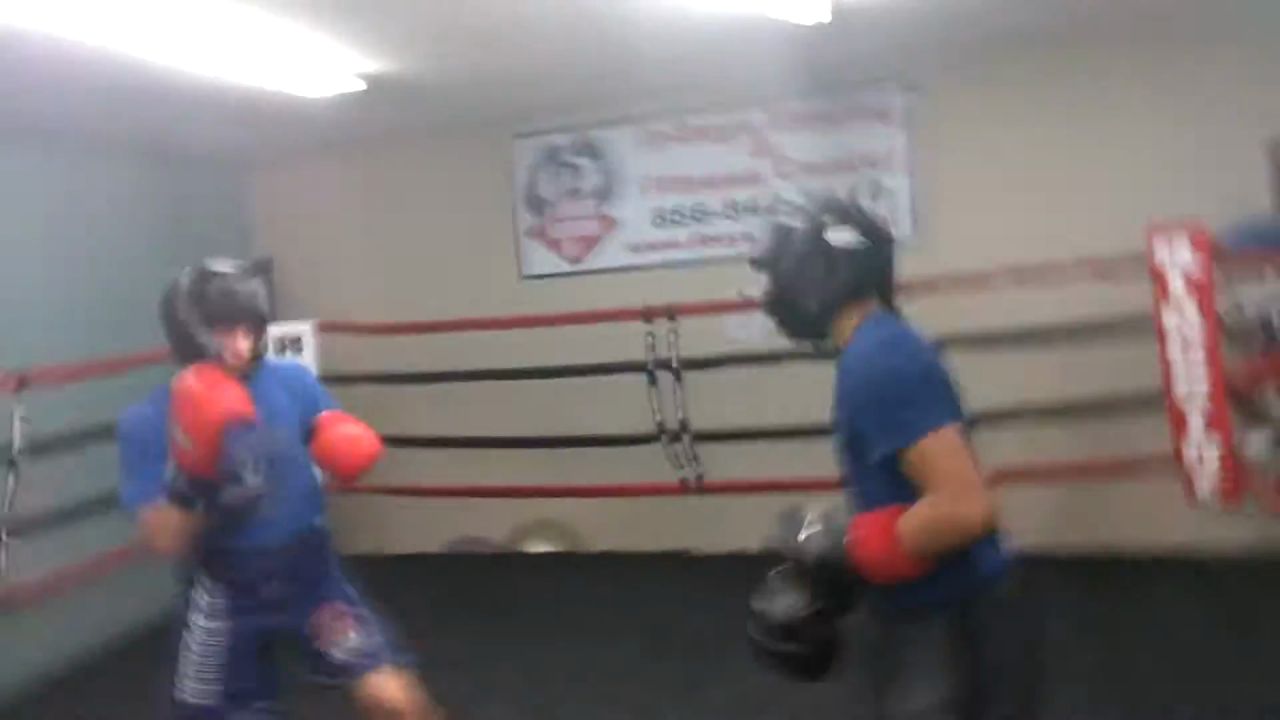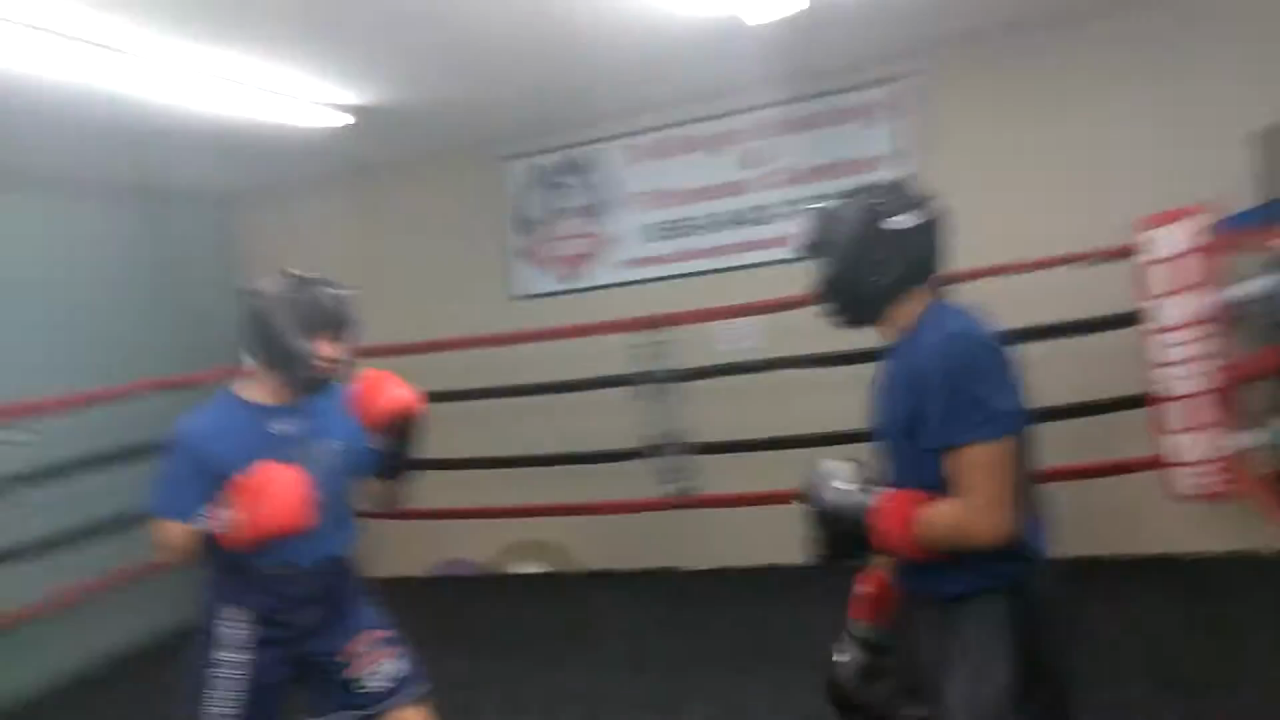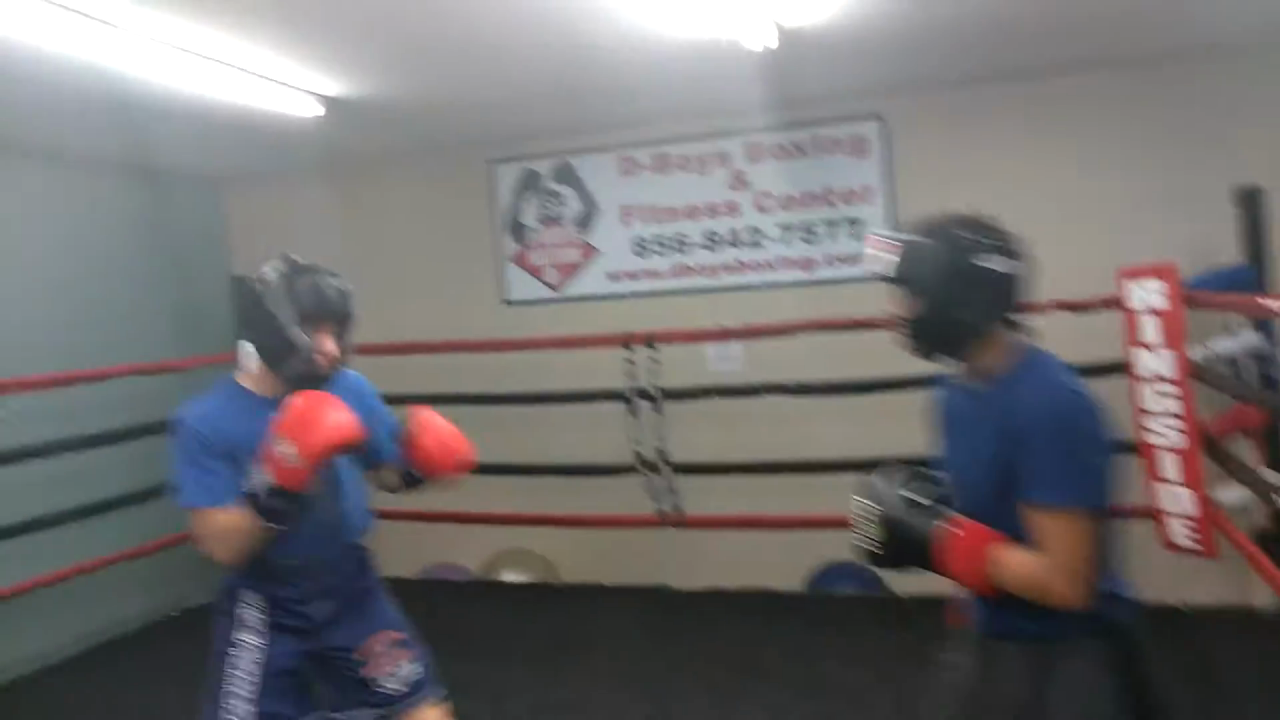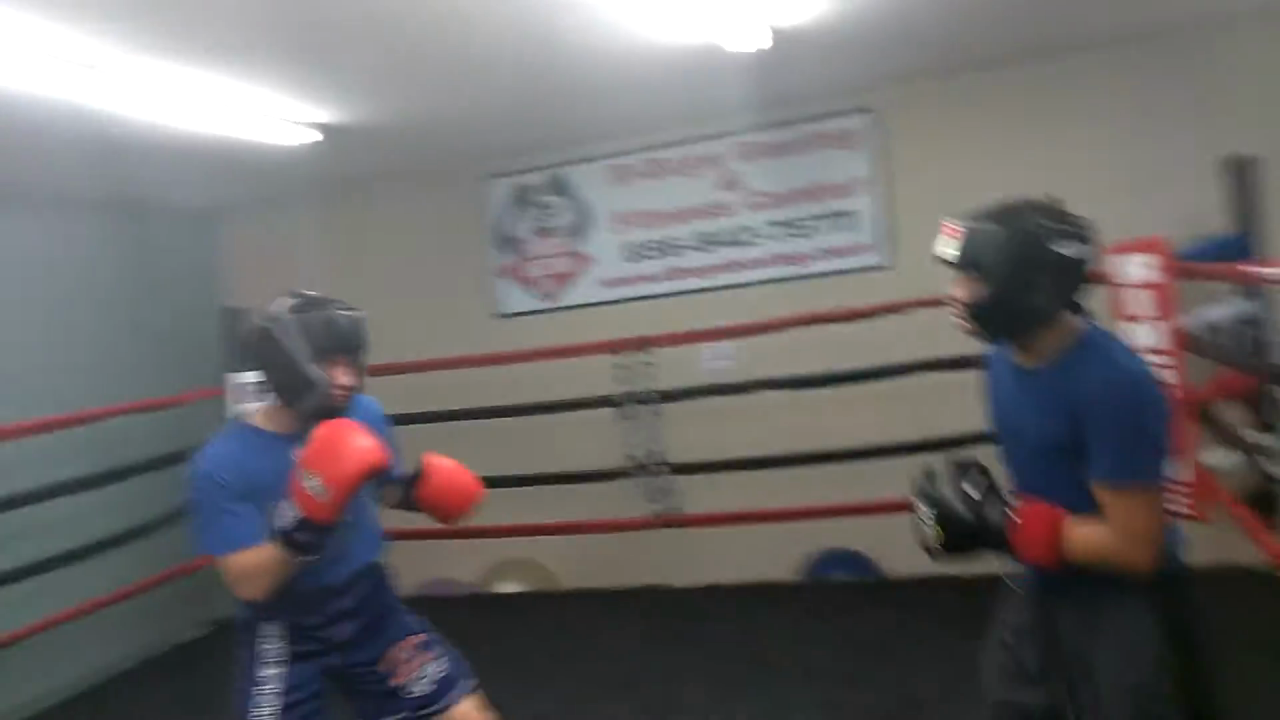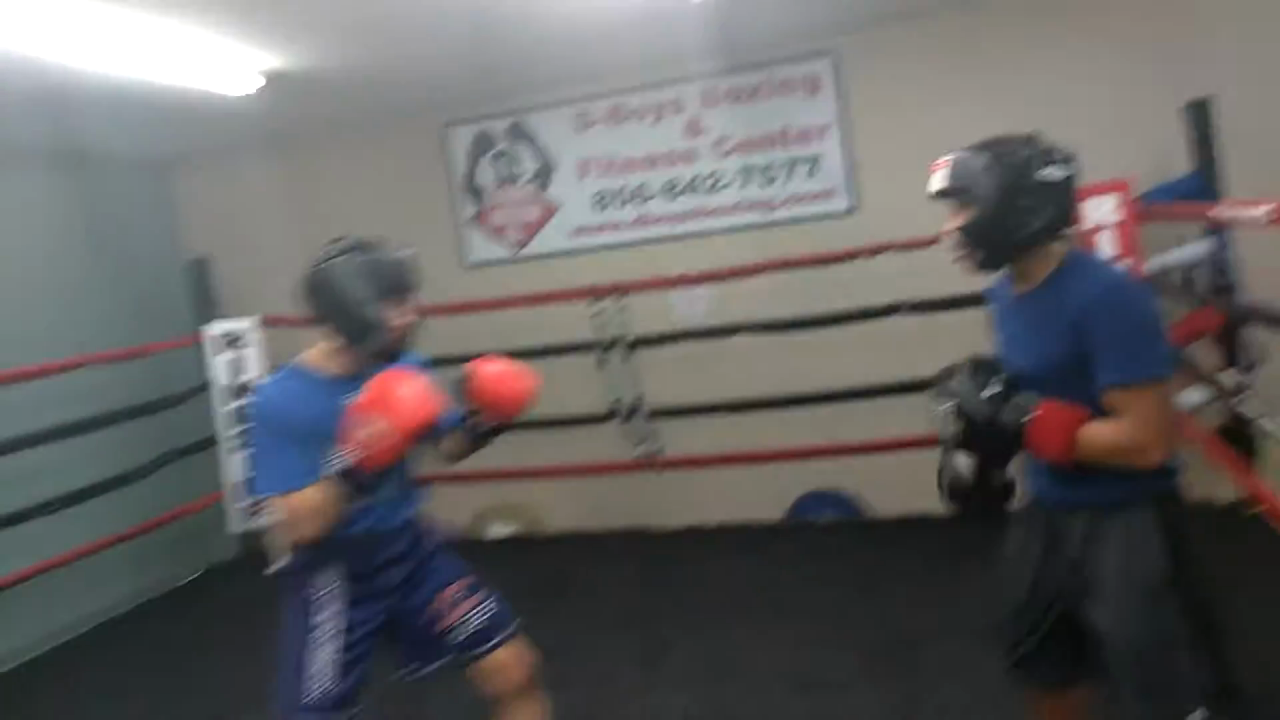
dt=0.2s
person 1, frame 1
left shoulder: (880, 362)
right shoulder: (878, 353)
left elbow: (968, 505)
left wrist: (854, 552)
right wrist: (821, 564)
left hip: (953, 623)
right hip: (914, 613)
person 1, frame 2
left shoulder: (955, 350)
right shoulder: (906, 356)
left elbow: (989, 520)
left wrist: (871, 516)
right wrist: (870, 616)
left hip: (989, 618)
right hip: (924, 607)
person 1, frame 3
left shoulder: (1053, 406)
right shoulder: (959, 390)
left elbow: (1065, 582)
left wrist: (938, 536)
left hip: (1073, 661)
right hip: (995, 643)
person 1, frame 4
left shoulder: (1113, 383)
right shoulder: (1005, 360)
left elbow: (1136, 549)
left wrist: (1008, 527)
left hip: (1124, 614)
right hip: (1036, 596)
person 1, frame 5
left shoulder: (1108, 297)
right shoulder: (1005, 293)
left elbow: (1147, 440)
left wrist: (1021, 421)
right wrist: (983, 409)
left hip: (1128, 520)
right hip: (1048, 509)
right knee: (1040, 663)
person 2, frame 1
left shoulder: (290, 382)
right shoulder: (149, 423)
left elbow: (339, 452)
right elbow: (169, 542)
left wrist: (347, 452)
right wrist: (187, 471)
left hip: (308, 569)
right hip: (229, 590)
person 2, frame 2
left shoulder: (344, 405)
right shoulder: (205, 432)
right elbow: (169, 544)
left wrist: (394, 447)
right wrist: (218, 530)
left hip: (334, 594)
right hip: (251, 610)
person 2, frame 3
left shoulder: (351, 392)
right shoulder: (205, 422)
left elbow: (386, 470)
right elbow: (223, 547)
left wrist: (418, 460)
right wrist: (279, 482)
left hip: (349, 587)
right hip: (267, 607)
person 2, frame 4
left shoulder: (360, 415)
right shoulder: (221, 466)
right elbow: (252, 585)
left wrist: (419, 485)
right wrist: (304, 520)
left hip: (368, 605)
right hip: (285, 632)
person 2, frame 5
left shoulder: (400, 368)
right shoulder: (277, 406)
left elbow: (444, 447)
right elbow: (296, 527)
left wrist: (480, 419)
right wrist: (354, 462)
left hip: (412, 552)
right hip: (333, 582)
left knee: (515, 673)
